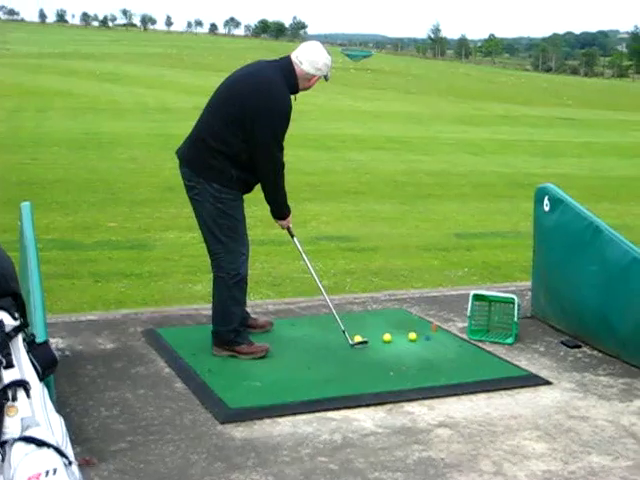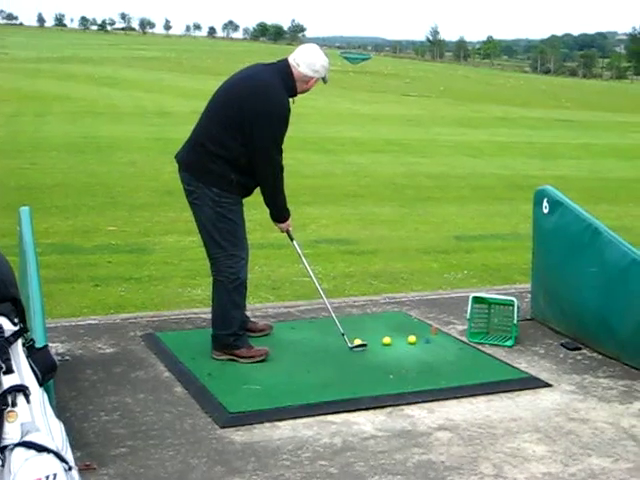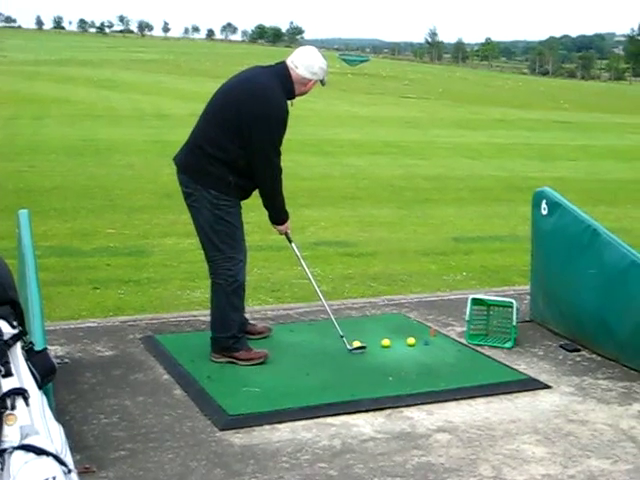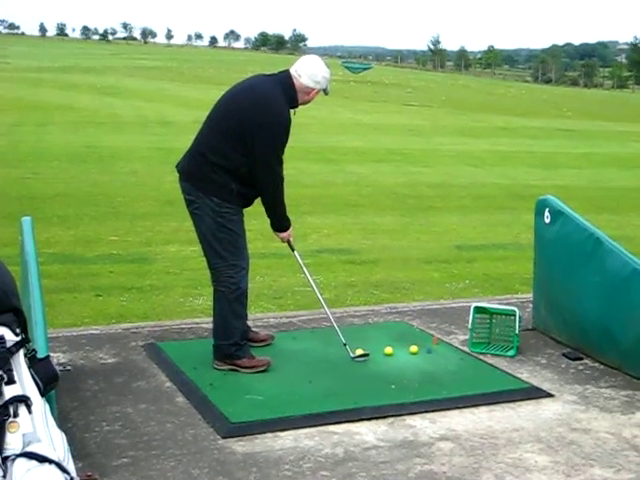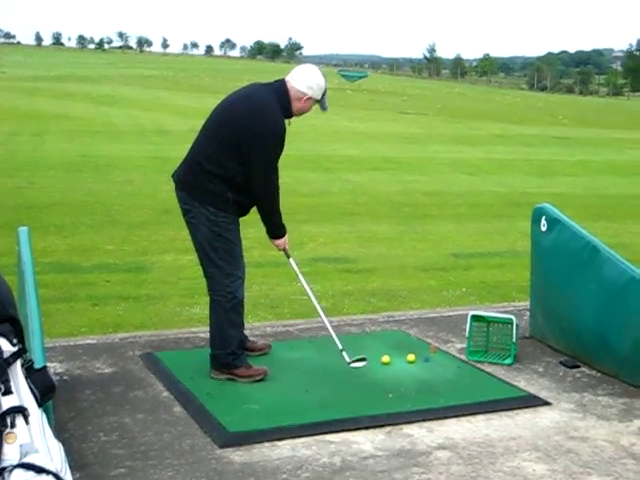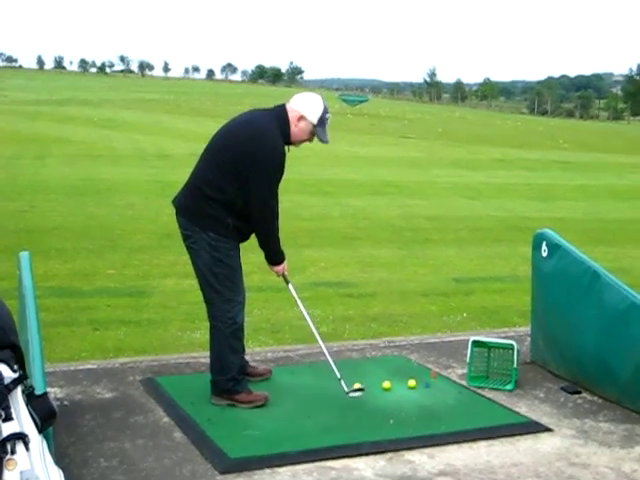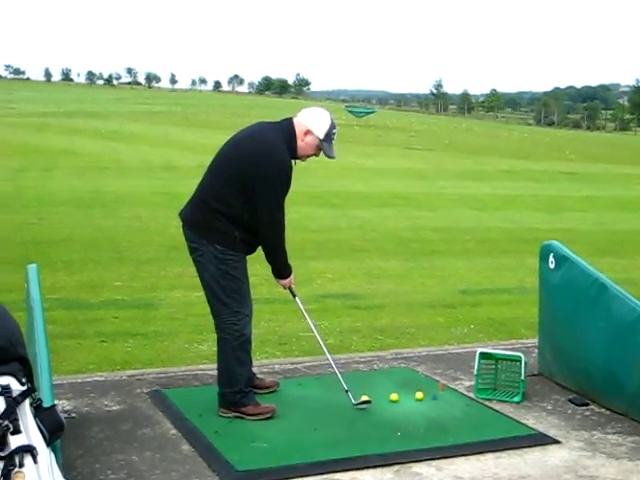
dt=0.2s
person 1, frame 1
left shoulder: (265, 74)
right shoulder: (273, 96)
right elbow: (269, 159)
right wrist: (281, 210)
left hip: (208, 167)
right hip: (212, 175)
left knee: (233, 251)
right knee: (231, 256)
left ankle: (236, 316)
right ankle: (228, 337)
person 1, frame 2
left shoulder: (262, 77)
right shoulder: (271, 99)
right elbow: (268, 162)
right wrist: (280, 212)
left hip: (207, 170)
right hip: (212, 179)
left knee: (233, 255)
right knee: (230, 260)
left ankle: (235, 320)
right ankle: (227, 341)
person 1, frame 3
left shoulder: (261, 79)
right shoulder: (270, 102)
right elbow: (267, 164)
right wrist: (279, 215)
left hip: (205, 172)
right hip: (210, 181)
left knee: (231, 258)
right knee: (229, 262)
left ankle: (234, 322)
right ankle: (226, 343)
person 1, frame 4
left shoulder: (264, 88)
right shoulder: (272, 110)
right elbow: (268, 171)
right wrist: (280, 222)
left hip: (208, 180)
right hip: (213, 189)
left knee: (234, 265)
right knee: (231, 270)
left ankle: (237, 330)
right ankle: (229, 351)
person 1, frame 5
left shoulder: (260, 97)
right shoulder: (267, 118)
right elbow: (264, 179)
right wrist: (276, 229)
left hip: (204, 190)
right hip: (208, 198)
left knee: (230, 274)
right knee: (227, 279)
left ankle: (234, 339)
right ankle: (226, 360)
person 1, frame 6
left shoulder: (261, 123)
right shoulder: (267, 143)
right elbow: (263, 205)
left wrist: (272, 252)
right wrist: (275, 256)
left hip: (206, 215)
right hip: (209, 223)
left knee: (230, 299)
right knee: (227, 304)
left ankle: (235, 364)
right ankle: (227, 386)
person 1, frame 7
left shoulder: (268, 136)
right shoulder: (273, 156)
right elbow: (269, 219)
right wrist: (281, 269)
left hip: (212, 227)
right hip: (215, 236)
left knee: (237, 311)
right knee: (234, 316)
left ankle: (242, 377)
right ankle: (234, 398)
